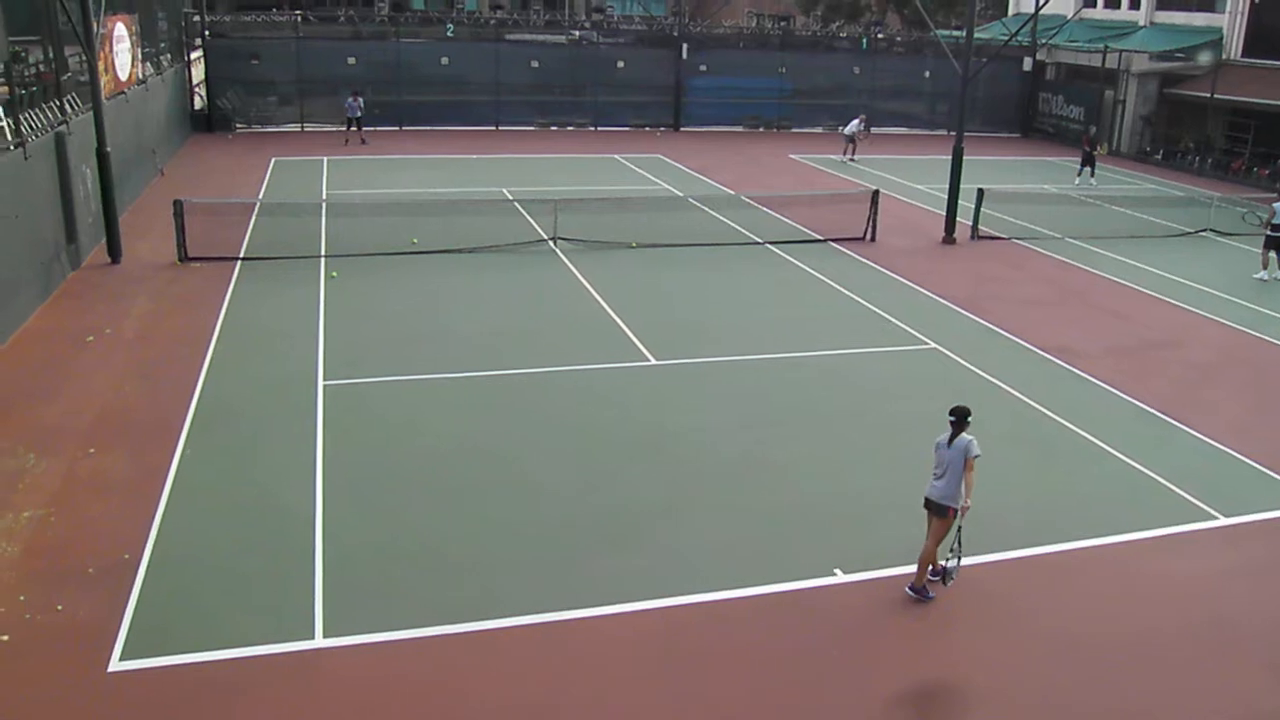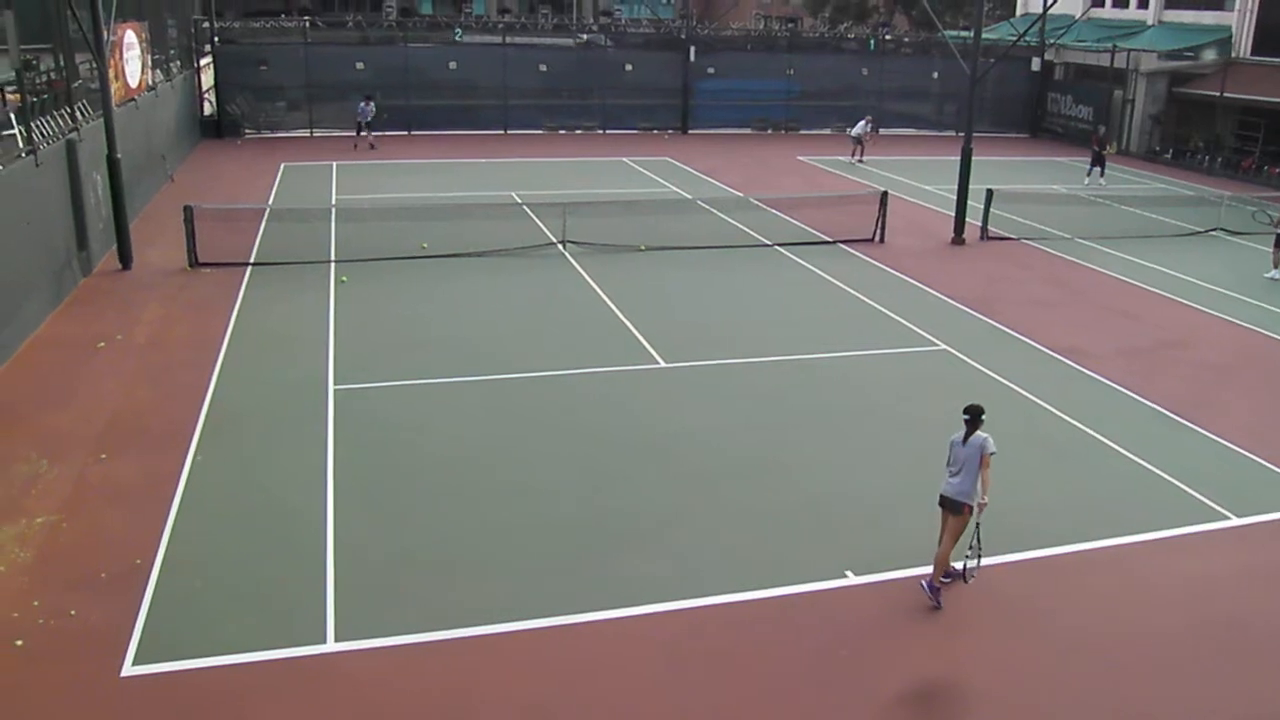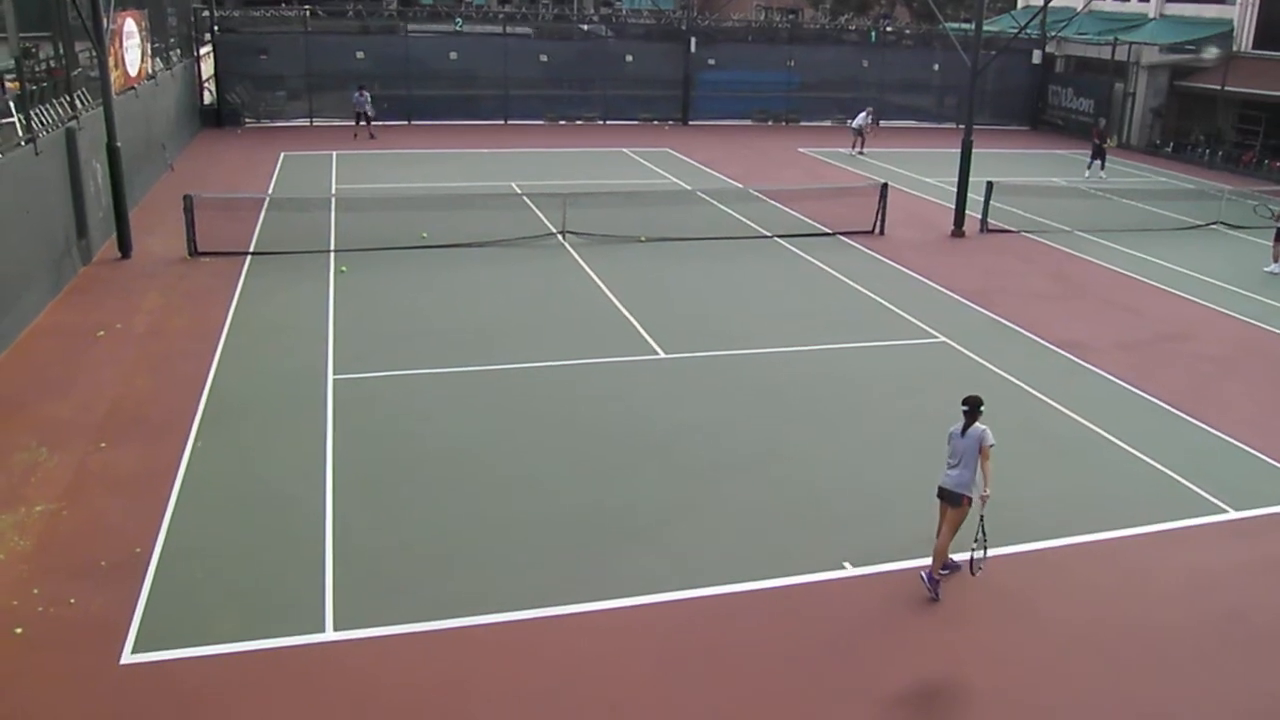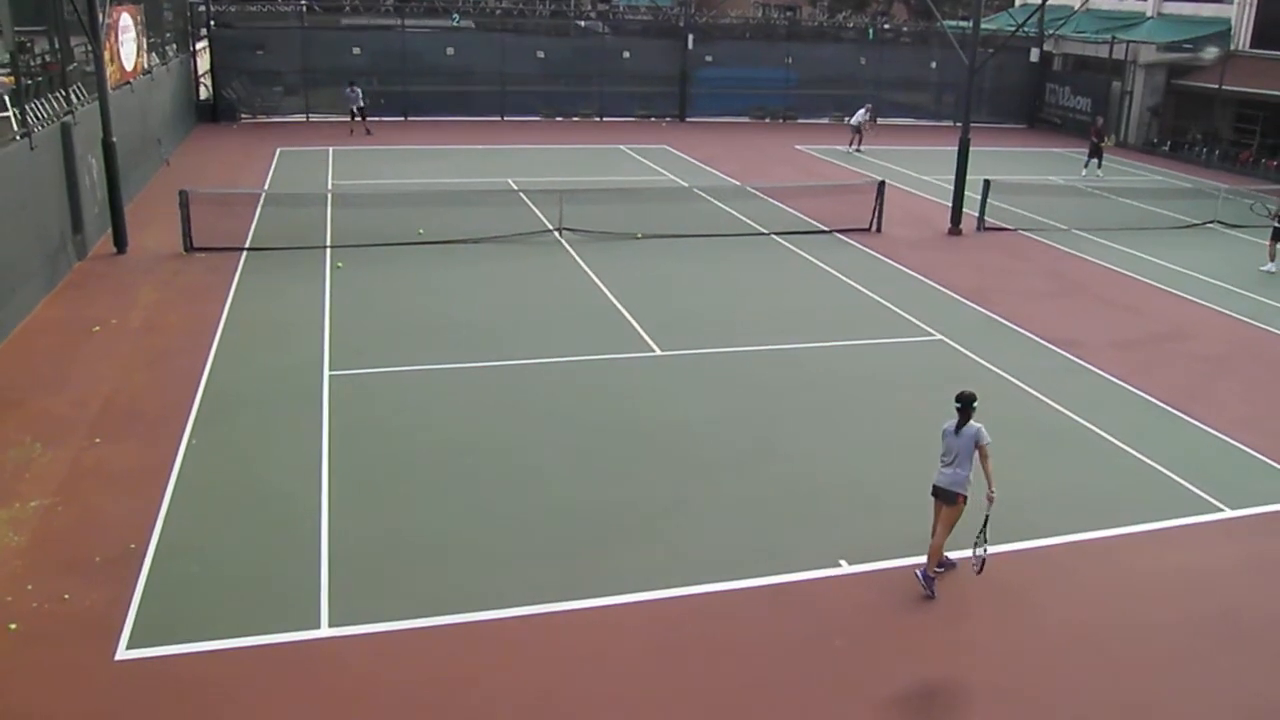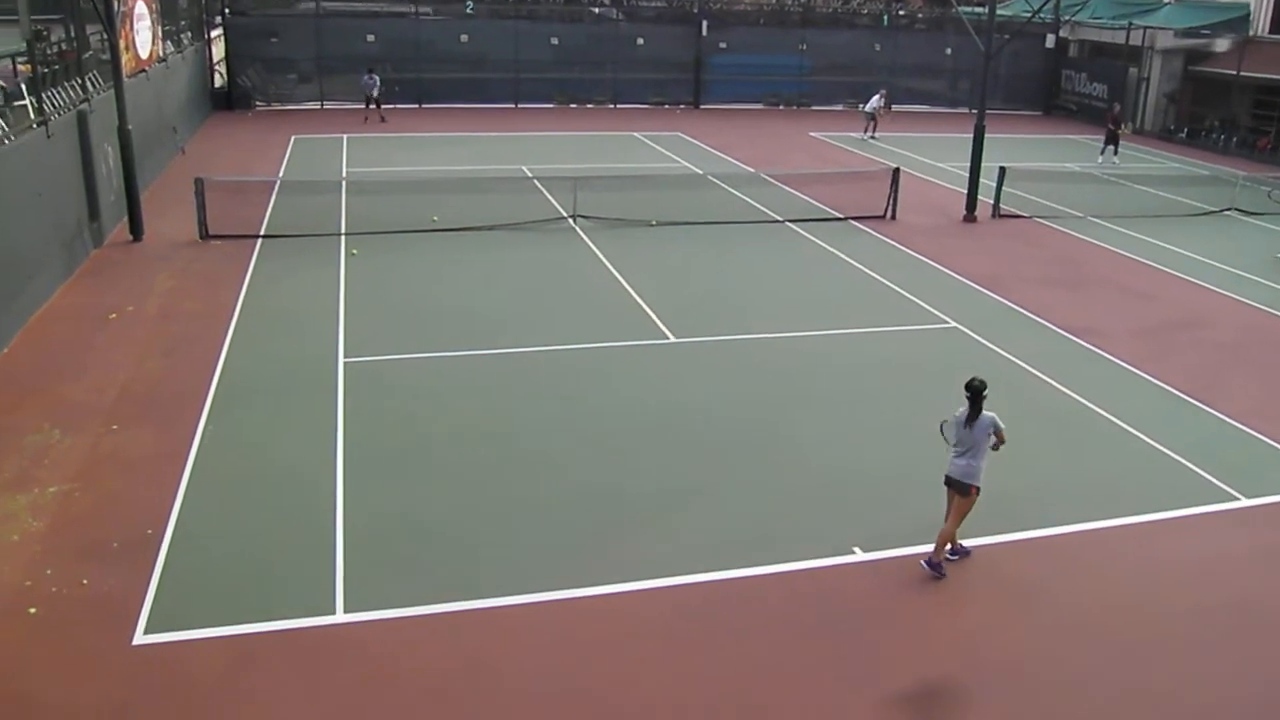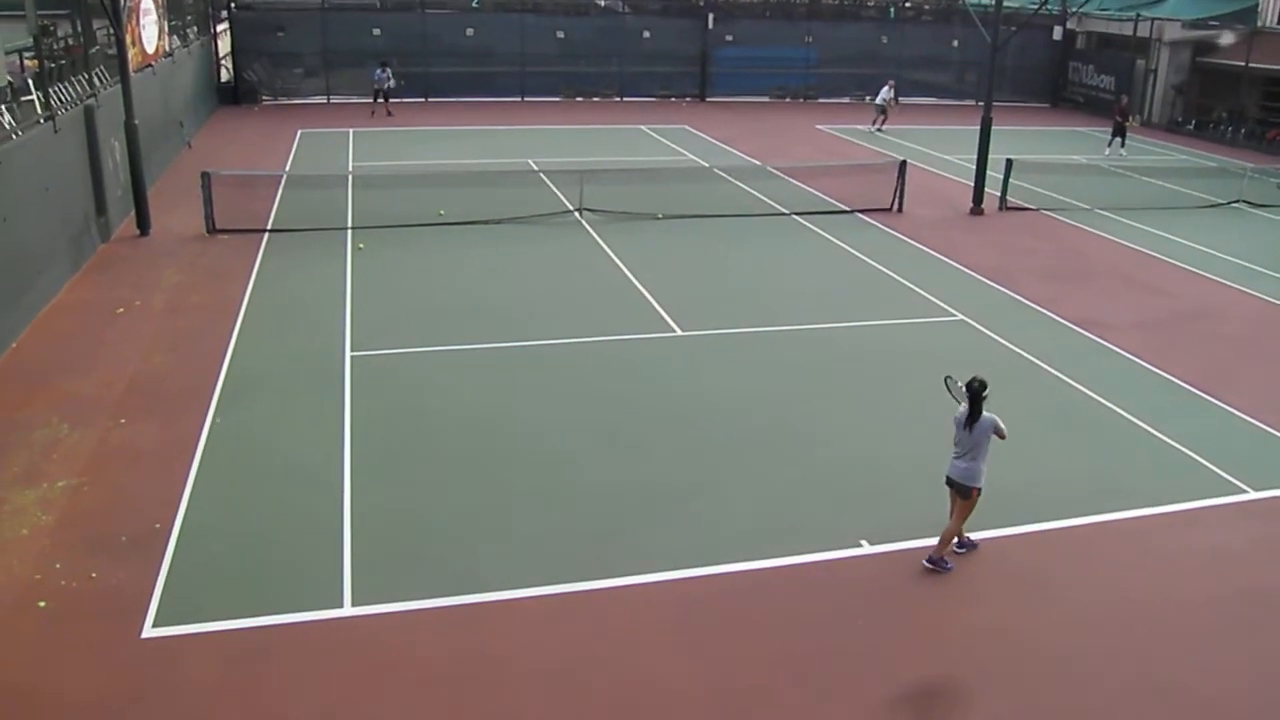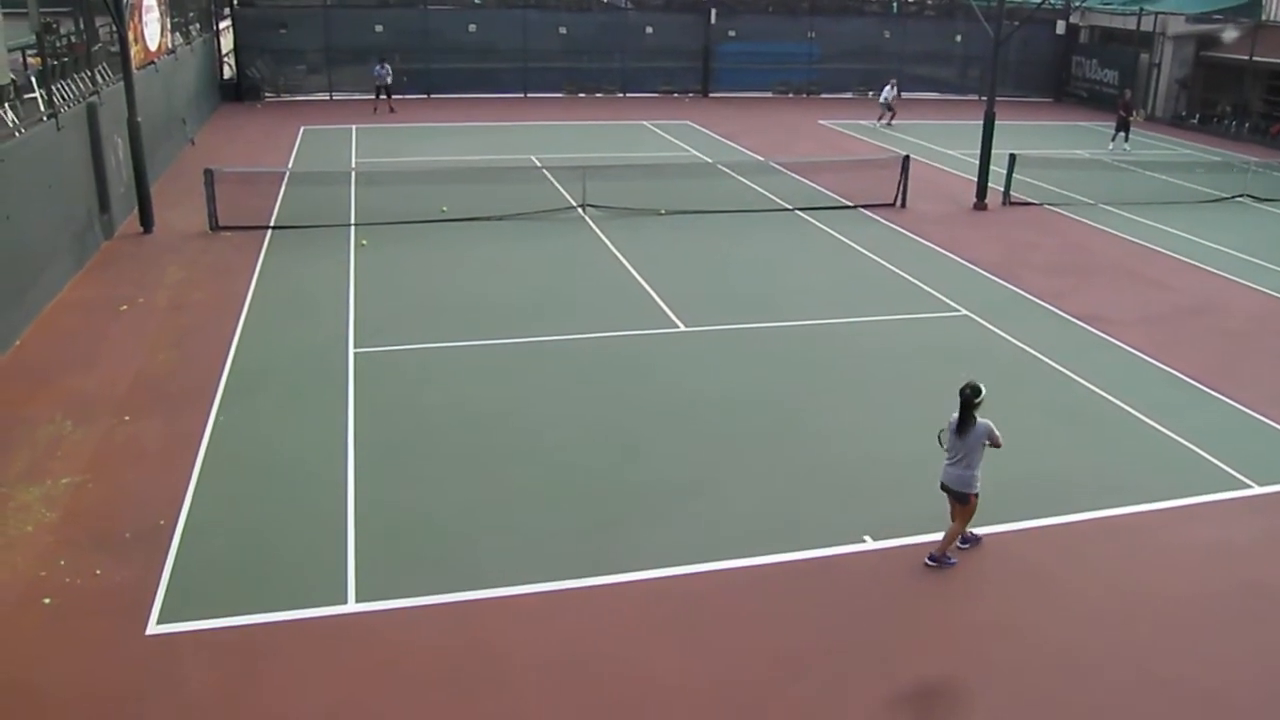
dt=0.4s
person 1, frame 1
left shoulder: (940, 440)
right shoulder: (969, 442)
right elbow: (969, 472)
right wrist: (967, 499)
left hip: (931, 494)
right hip: (948, 500)
left knee: (932, 538)
right knee: (932, 541)
left ankle: (935, 569)
right ankle: (917, 584)
person 1, frame 2
left shoulder: (955, 438)
right shoulder: (984, 440)
right elbow: (985, 468)
right wrist: (984, 495)
left hip: (947, 492)
right hip: (964, 497)
left knee: (945, 537)
right knee: (949, 540)
left ankle: (946, 570)
right ankle: (933, 582)
person 1, frame 3
left shoulder: (954, 430)
right shoulder: (982, 432)
right elbow: (985, 460)
right wrist: (986, 487)
left hip: (945, 483)
right hip: (962, 489)
left knee: (943, 528)
right knee: (947, 532)
left ankle: (944, 562)
right ankle: (933, 574)
person 1, frame 4
left shoulder: (947, 427)
right shoulder: (977, 430)
right elbow: (984, 460)
right wrist: (990, 487)
left hip: (940, 481)
right hip: (957, 486)
left knee: (938, 526)
right knee: (942, 531)
left ankle: (939, 560)
right ankle: (928, 572)
person 1, frame 5
left shoulder: (958, 415)
right shoulder: (990, 418)
right elbow: (1002, 439)
right wrist: (994, 445)
left hip: (952, 471)
right hip: (970, 477)
left knee: (951, 515)
right knee: (954, 520)
left ankle: (954, 547)
right ankle: (934, 558)
person 1, frame 6
left shoulder: (960, 415)
right shoulder: (990, 420)
right elbow: (1003, 436)
left hip: (953, 472)
right hip: (971, 479)
left knee: (956, 513)
right knee: (958, 519)
left ankle: (962, 541)
right ankle: (935, 556)
person 1, frame 7
left shoulder: (953, 421)
right shoulder: (985, 426)
right elbow: (998, 444)
right wrist: (988, 442)
left hip: (947, 478)
right hip: (966, 484)
left knee: (957, 514)
right knee: (962, 521)
left ankle: (965, 537)
right ankle: (937, 554)
